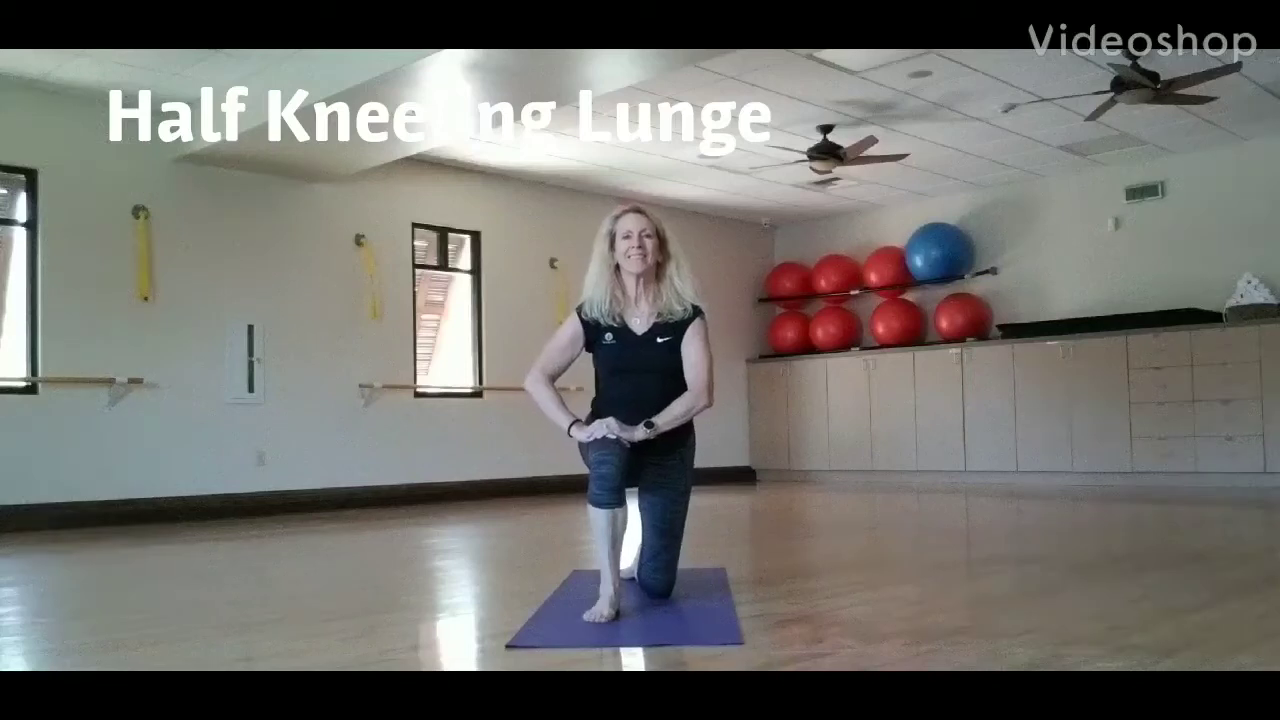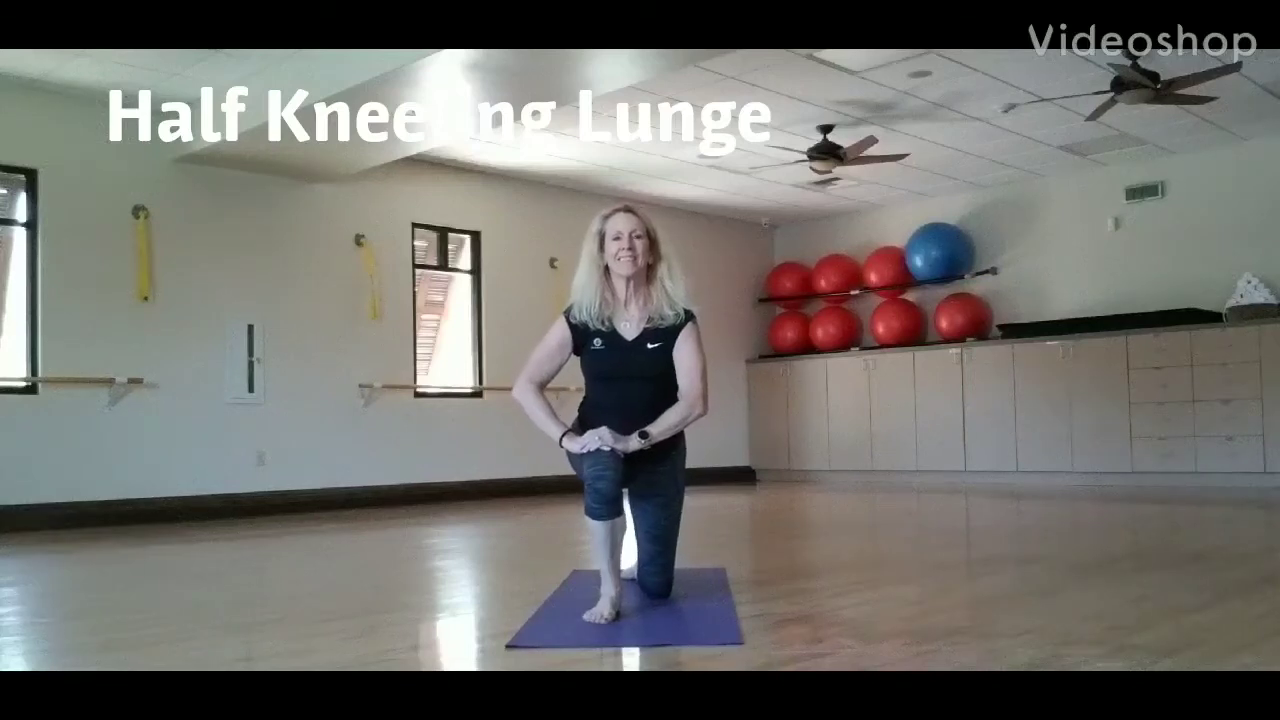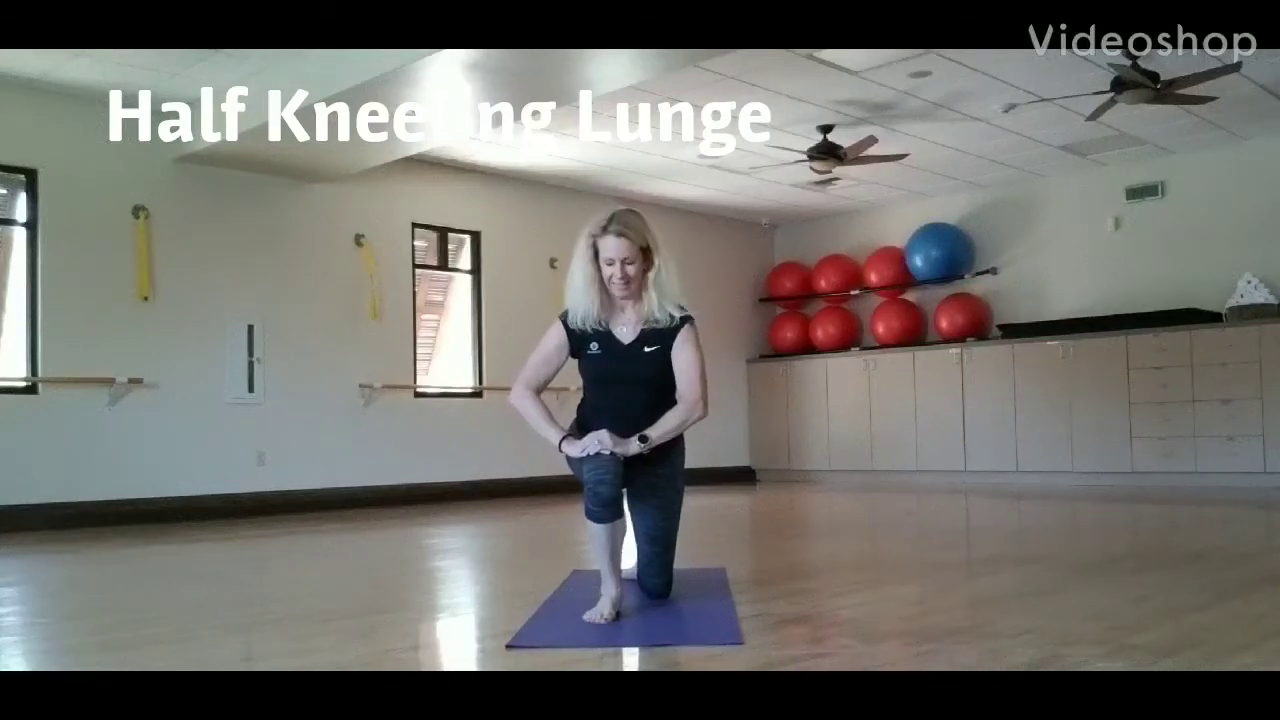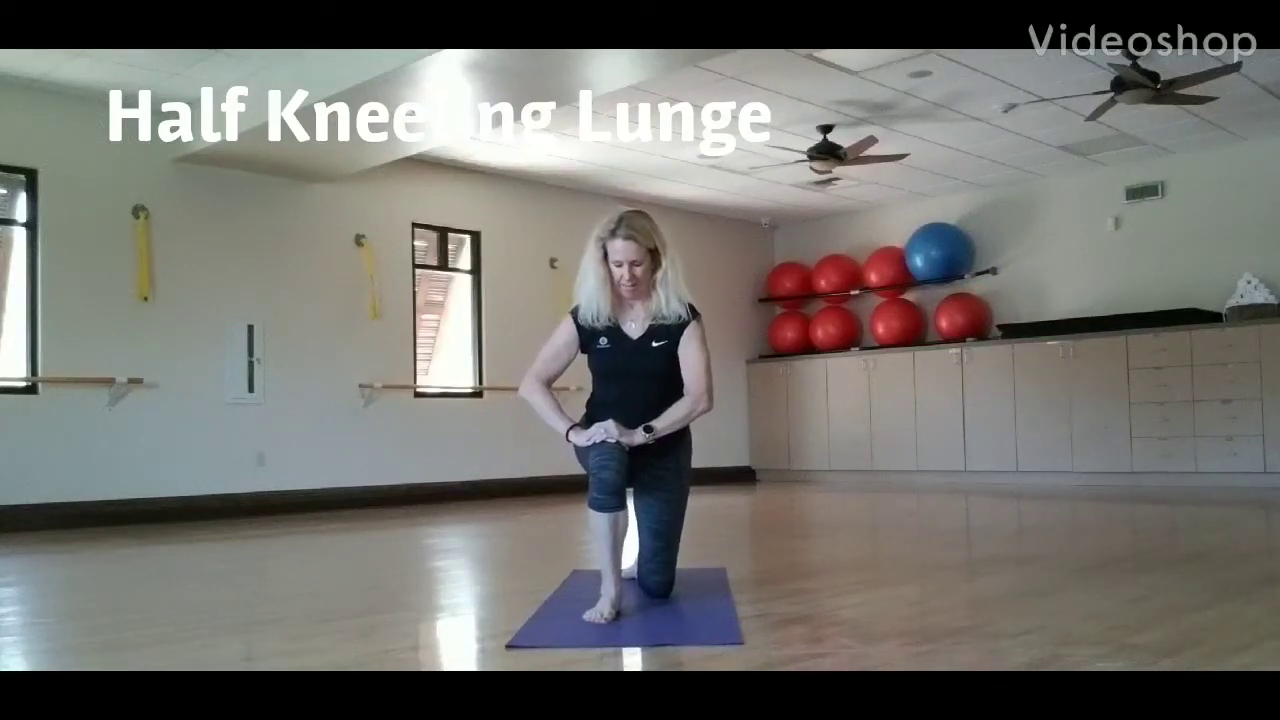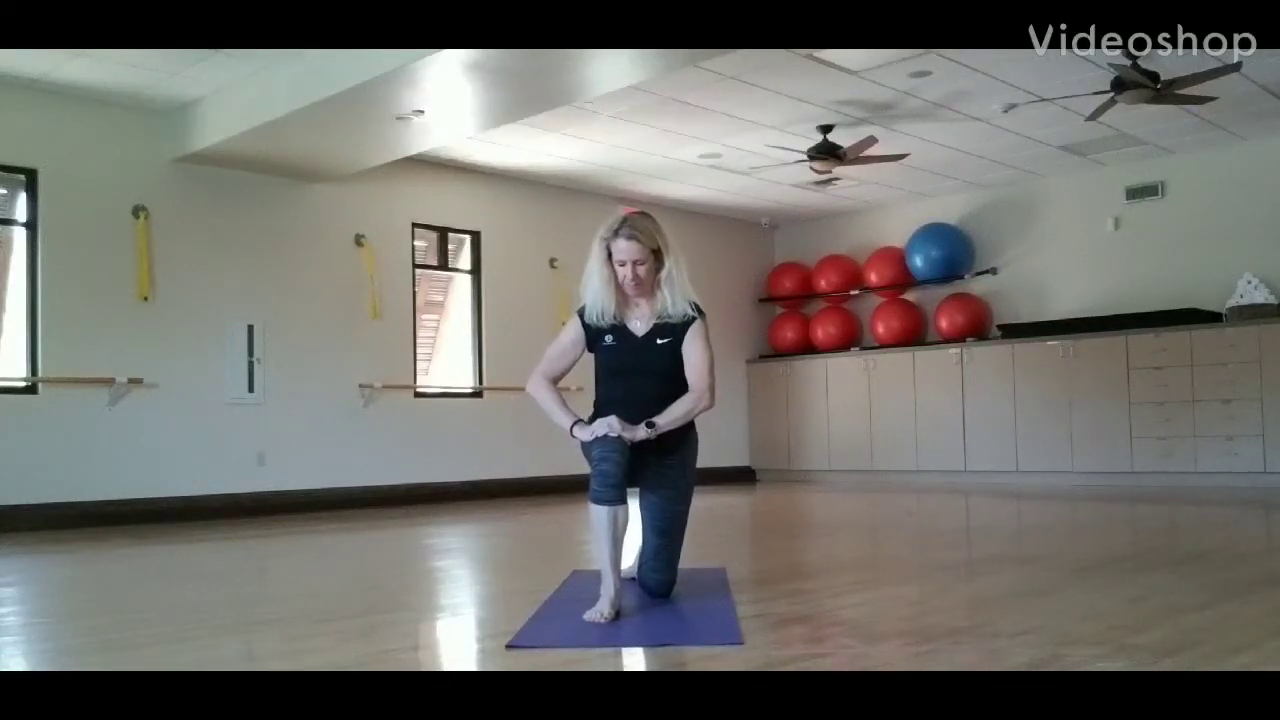
dt=0.5s
person 1, frame 1
left shoulder: (686, 316)
right shoulder: (592, 315)
left elbow: (701, 394)
right elbow: (536, 379)
left wrist: (641, 430)
right wrist: (575, 427)
left hip: (669, 446)
right hip: (609, 439)
left knee: (658, 584)
right knee: (608, 466)
left ankle: (639, 565)
right ankle: (609, 588)
person 1, frame 2
left shoulder: (678, 320)
right shoulder: (580, 318)
left elbow: (695, 402)
right elbow: (525, 387)
left wrist: (635, 439)
right wrist: (565, 437)
left hip: (659, 450)
right hip: (598, 445)
left knee: (657, 587)
right knee: (603, 474)
left ankle: (639, 565)
right ankle: (609, 589)
person 1, frame 3
left shoulder: (674, 322)
right shoulder: (576, 321)
left elbow: (694, 404)
right elbow: (522, 392)
left wrist: (635, 443)
right wrist: (564, 441)
left hip: (657, 451)
right hip: (596, 447)
left knee: (656, 586)
right knee: (603, 477)
left ankle: (639, 566)
right ankle: (610, 589)
person 1, frame 4
left shoulder: (681, 318)
right shoulder: (587, 317)
left elbow: (700, 397)
right elbow: (532, 384)
left wrist: (640, 434)
right wrist: (572, 431)
left hip: (664, 447)
right hip: (604, 440)
left knee: (657, 585)
right knee: (608, 468)
left ankle: (641, 562)
right ankle: (610, 588)
person 1, frame 5
left shoulder: (686, 317)
right shoulder: (593, 317)
left elbow: (702, 395)
right elbow: (538, 381)
left wrist: (643, 429)
right wrist: (577, 427)
left hip: (670, 446)
right hip: (611, 440)
left knee: (658, 583)
right knee: (608, 457)
left ankle: (640, 563)
right ankle: (609, 589)
